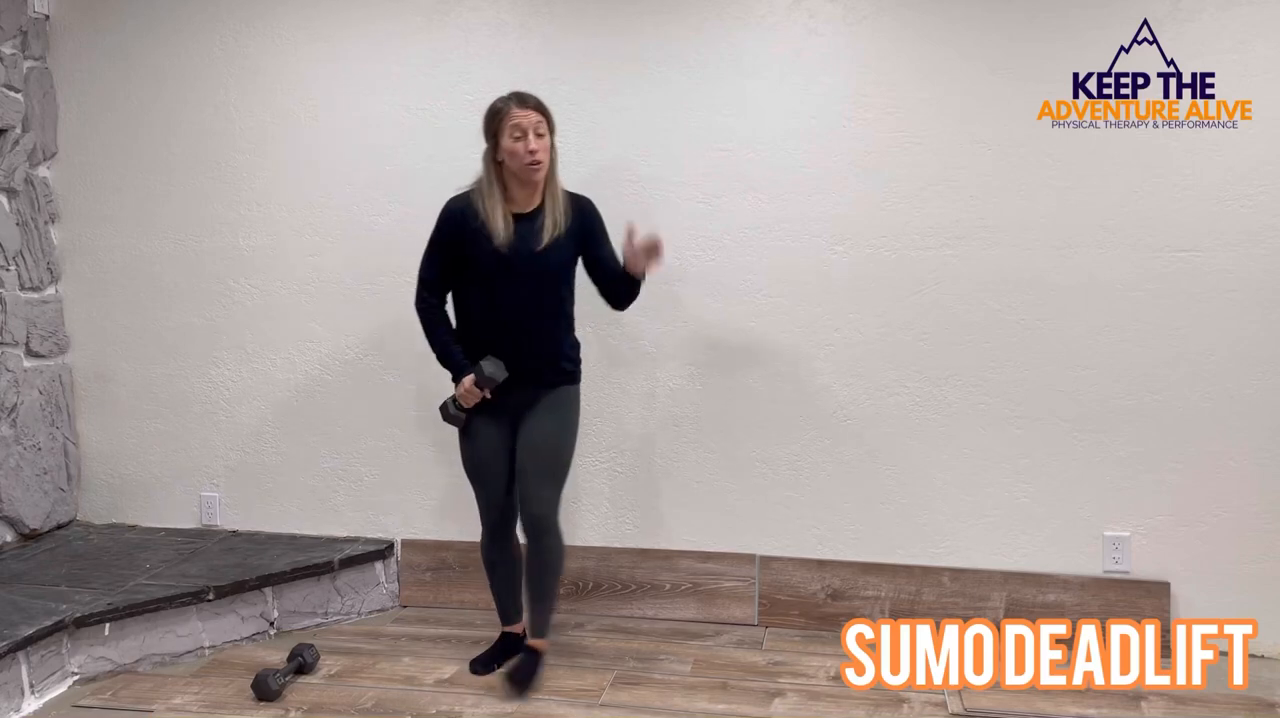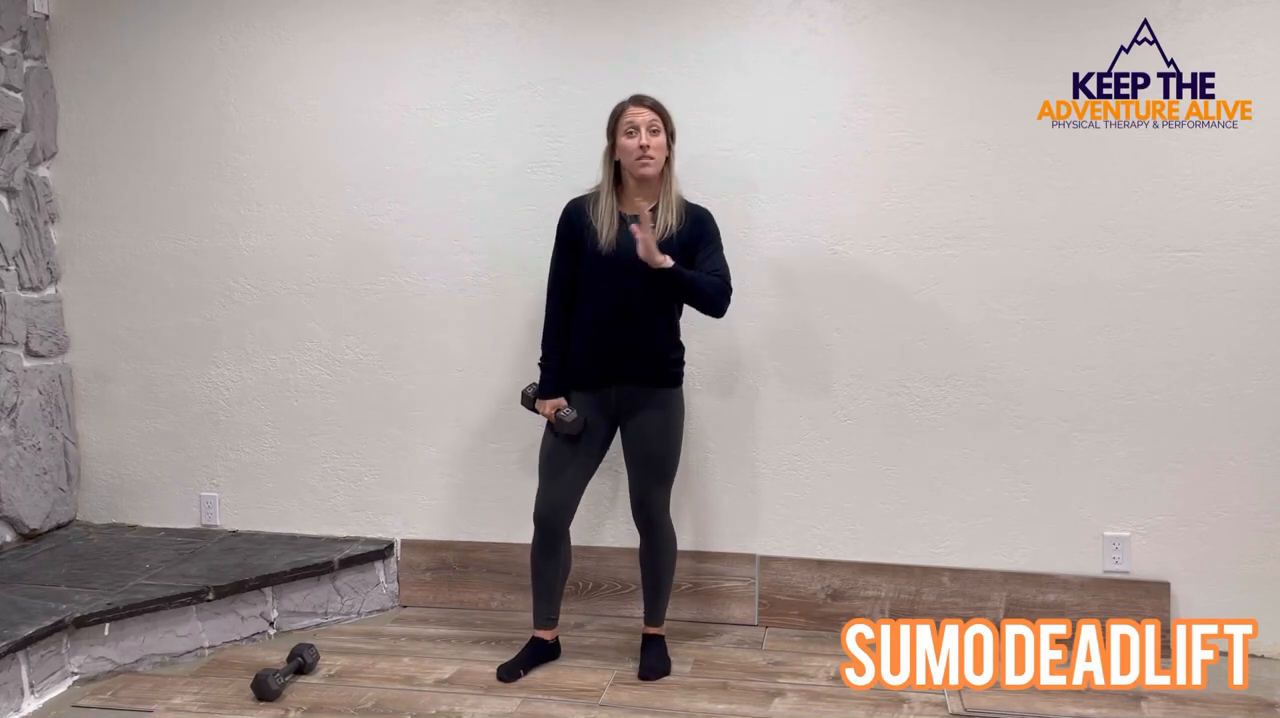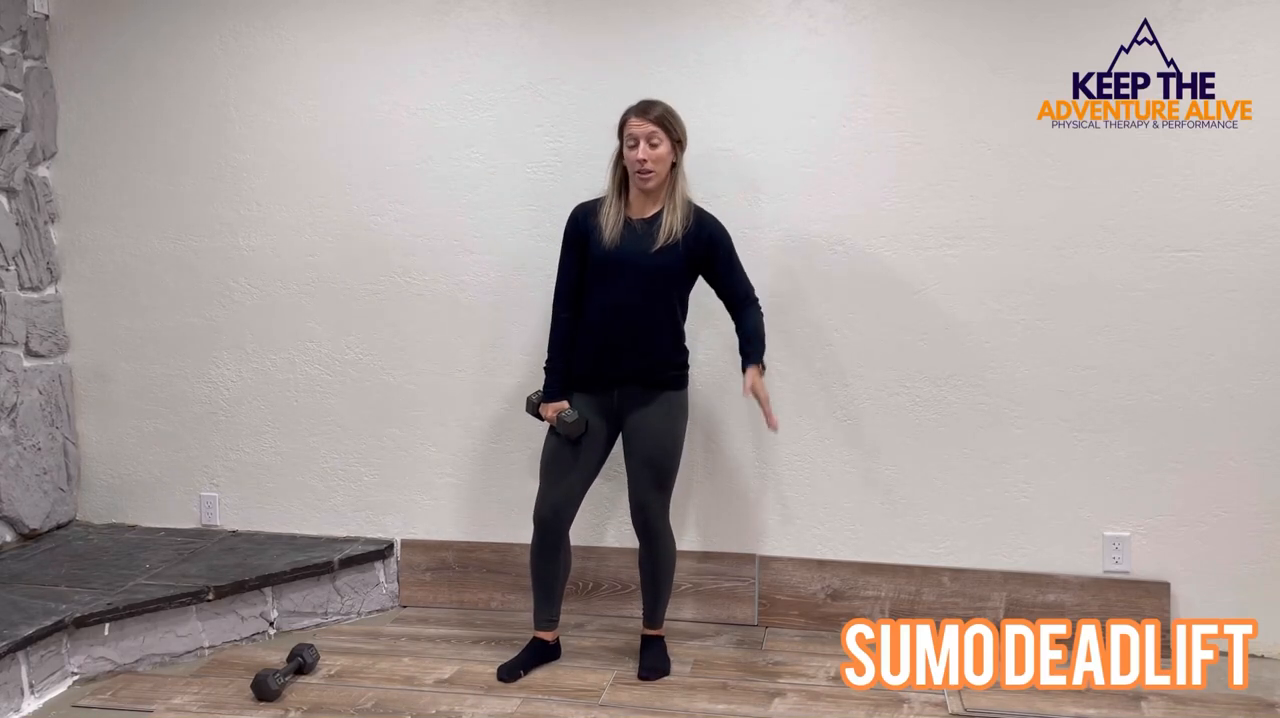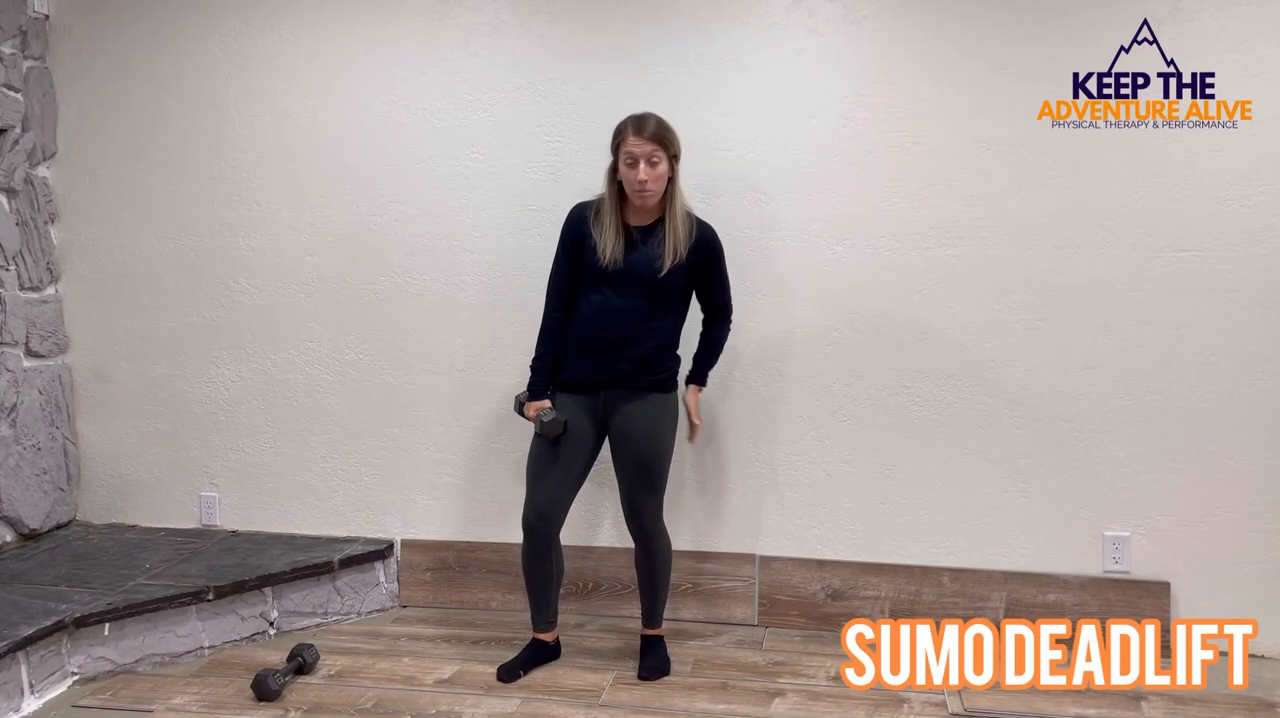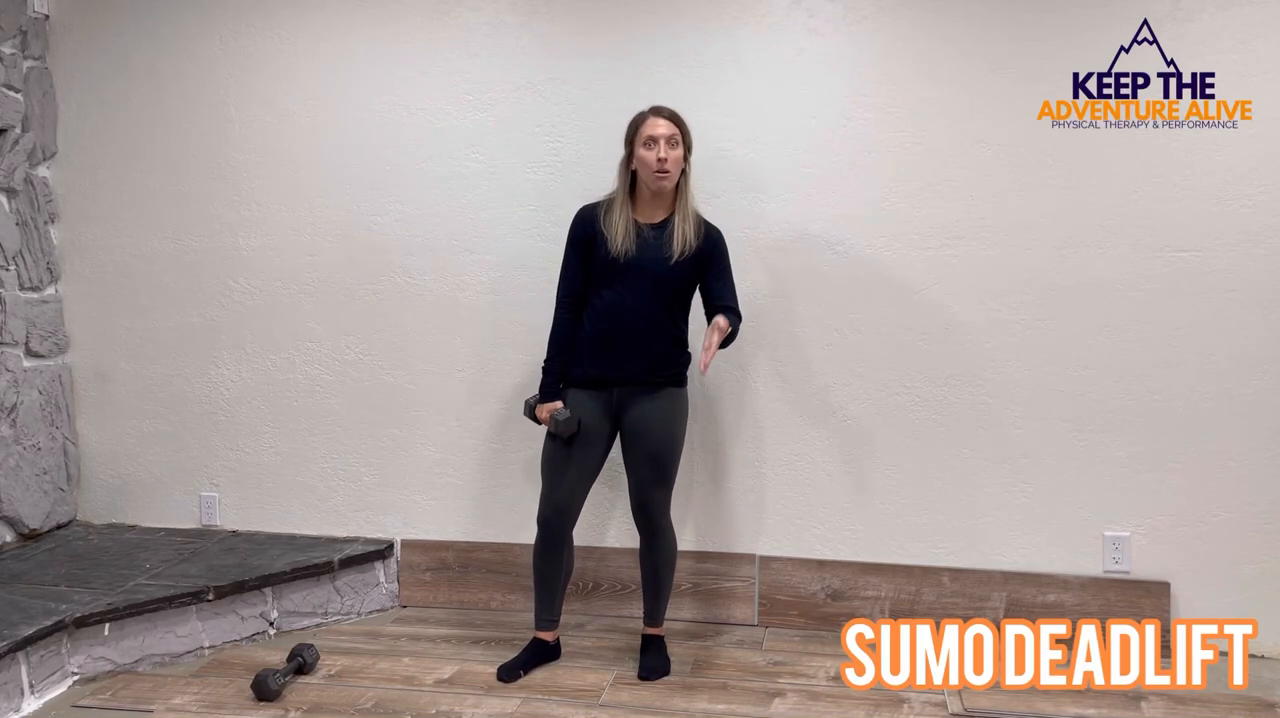
dt=1s
person 1, frame 1
left shoulder: (577, 214)
right shoulder: (463, 215)
left elbow: (615, 294)
right elbow: (429, 298)
left wrist: (633, 268)
right wrist: (457, 369)
left hip: (551, 388)
right hip: (485, 391)
left knee: (538, 513)
right knee: (494, 518)
left ankle: (535, 642)
right ankle: (510, 632)
person 1, frame 2
left shoulder: (692, 221)
right shoulder: (580, 215)
left elbow: (717, 299)
right elbow: (559, 305)
left wrist: (662, 262)
right wrist: (549, 386)
left hip: (655, 389)
right hip: (583, 388)
left knee: (651, 514)
right knee: (550, 513)
left ankle: (654, 635)
right ankle: (544, 637)
person 1, frame 3
left shoulder: (698, 228)
right shoulder: (588, 220)
left elbow: (743, 299)
right elbow: (565, 309)
left wrist: (752, 363)
right wrist: (554, 389)
left hip: (657, 393)
right hip: (587, 391)
left knee: (650, 519)
right knee: (550, 515)
left ankle: (654, 635)
right ankle: (545, 637)
person 1, frame 4
left shoulder: (696, 238)
right shoulder: (584, 222)
left elbow: (718, 318)
right elbow: (557, 308)
left wrist: (695, 383)
right wrist: (538, 388)
left hip: (647, 398)
right hip: (575, 392)
left knee: (645, 522)
right knee: (539, 519)
left ankle: (653, 635)
right ankle: (545, 637)
person 1, frame 5
left shoulder: (703, 237)
right shoulder: (593, 222)
left elbow: (727, 311)
right elbow: (567, 309)
left wrist: (721, 327)
right wrist: (550, 389)
left hip: (658, 393)
right hip: (586, 389)
left knee: (653, 516)
right knee: (554, 515)
left ankle: (653, 635)
right ankle: (545, 637)
